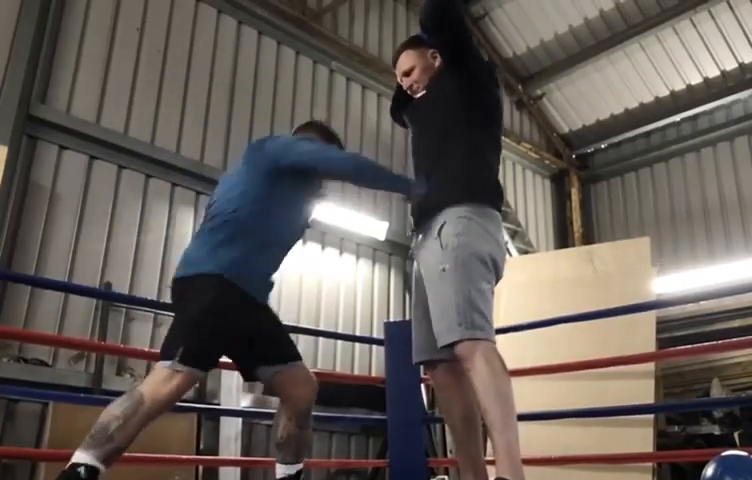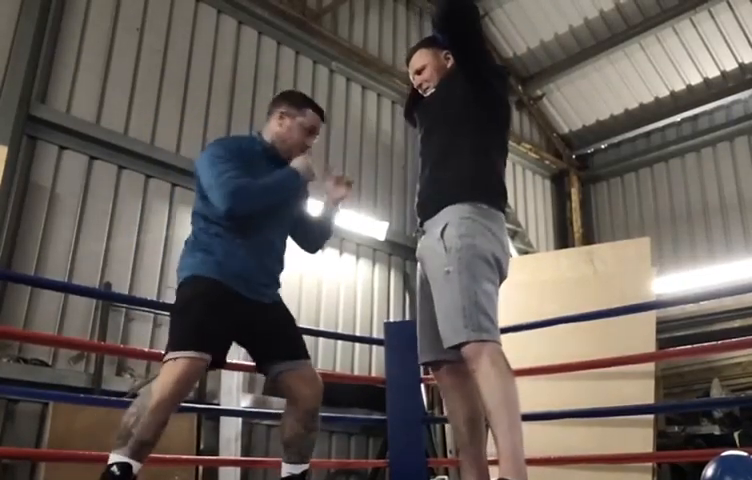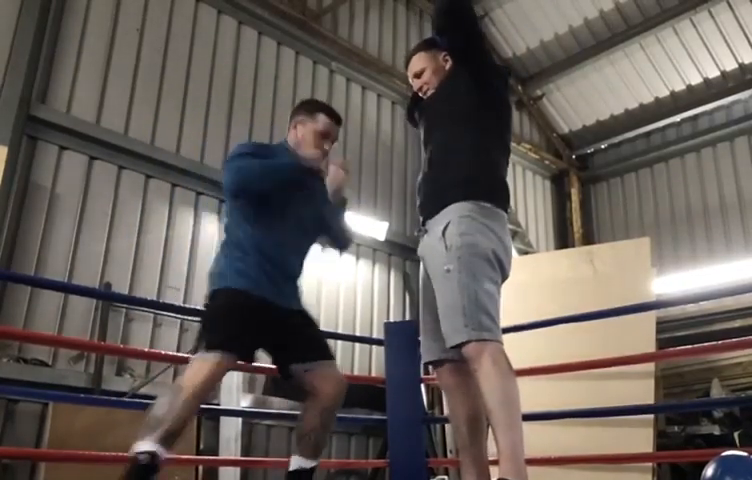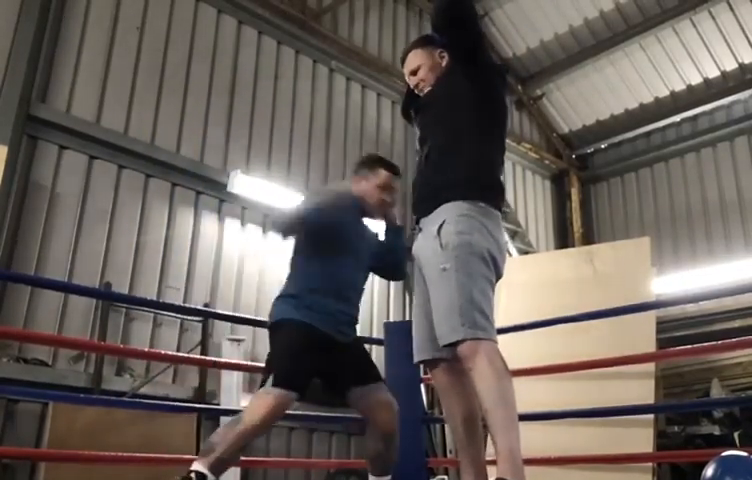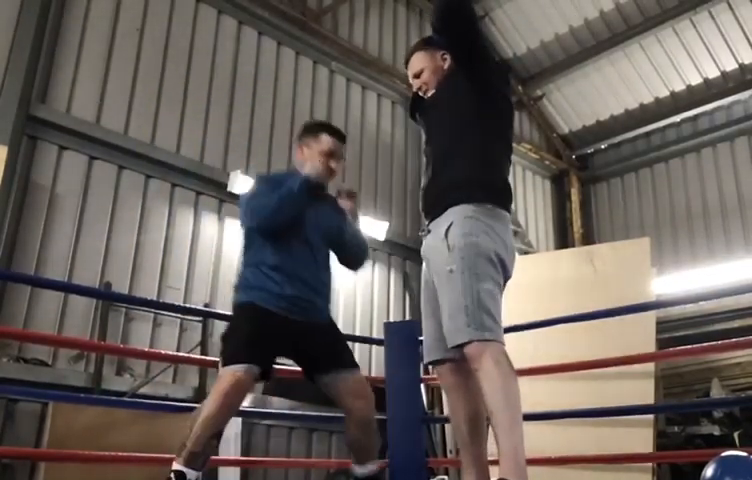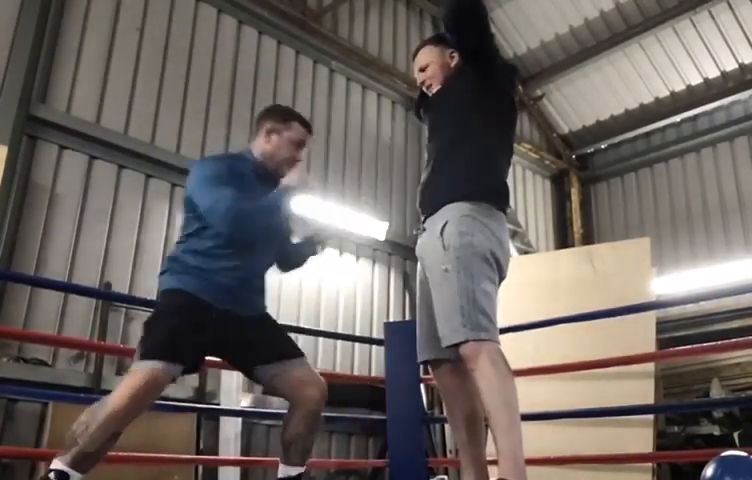
dt=0.4s
person 1, frame 1
left shoulder: (468, 80)
right shoulder: (430, 108)
right elbow: (397, 111)
right wrist: (409, 86)
left hip: (462, 221)
right hip: (433, 232)
left knee: (470, 342)
right knee: (442, 362)
person 1, frame 2
left shoulder: (478, 80)
right shoulder: (439, 106)
right elbow: (410, 111)
right wrist: (421, 89)
left hip: (465, 221)
right hip: (437, 232)
left knee: (476, 344)
right knee: (447, 363)
person 1, frame 3
left shoulder: (479, 80)
right shoulder: (438, 108)
right elbow: (413, 113)
right wrist: (422, 92)
left hip: (465, 220)
right hip: (437, 232)
left knee: (476, 344)
right knee: (447, 362)
person 1, frame 4
left shoulder: (475, 78)
right shoulder: (434, 105)
right elbow: (408, 109)
left hip: (460, 219)
right hip: (433, 229)
left knee: (472, 342)
right knee: (442, 360)
person 1, frame 5
left shoulder: (479, 78)
right shoulder: (442, 107)
right elbow: (416, 109)
left hip: (469, 221)
right hip: (442, 232)
left knee: (479, 344)
right knee: (449, 361)
person 1, frame 6
left shoulder: (484, 79)
right shoulder: (446, 106)
right elbow: (422, 106)
left hip: (465, 220)
right hip: (439, 230)
left knee: (475, 344)
right knee: (446, 361)
person 2, frame 1
left shoulder: (293, 177)
right shoulder: (278, 149)
right elbow: (344, 164)
left wrist: (301, 216)
right wrist: (408, 185)
left hip: (246, 293)
right hip: (213, 280)
left knee: (301, 389)
right knee: (169, 384)
person 2, frame 2
left shoulder: (290, 184)
right shoulder: (223, 152)
left elbow: (311, 242)
right elbow: (232, 201)
left wrist: (330, 207)
right wrist: (294, 175)
left hip: (261, 294)
right hip: (209, 281)
left knee: (306, 388)
right knee: (179, 373)
person 2, frame 3
left shoulder: (316, 185)
right shoulder: (256, 158)
left elbow: (340, 240)
right elbow: (236, 181)
left wrist: (335, 196)
right wrist: (302, 165)
left hip: (285, 301)
right hip: (237, 290)
left knee: (331, 386)
right knee: (206, 372)
person 2, frame 4
left shoulder: (366, 235)
right shoulder: (326, 211)
left elbow: (396, 270)
right elbow: (286, 224)
left wrist: (393, 225)
right wrist: (344, 198)
left hip: (340, 335)
right hip: (300, 324)
left knee: (386, 412)
right knee: (269, 408)
person 2, frame 5
left shoulder: (330, 207)
right shoulder: (265, 186)
left elbow: (355, 258)
right elbow: (255, 218)
left wrist: (348, 219)
right wrist: (305, 179)
left hip: (313, 316)
right hip: (260, 306)
left knee: (359, 397)
right knee: (231, 385)
person 2, frame 6
left shoulder: (273, 194)
right shoulder: (215, 170)
left elbow: (283, 259)
right elbow: (231, 222)
left wrist: (309, 247)
right wrist: (284, 192)
left hip: (246, 309)
right hip: (191, 295)
left knee: (311, 390)
right knee: (140, 387)
